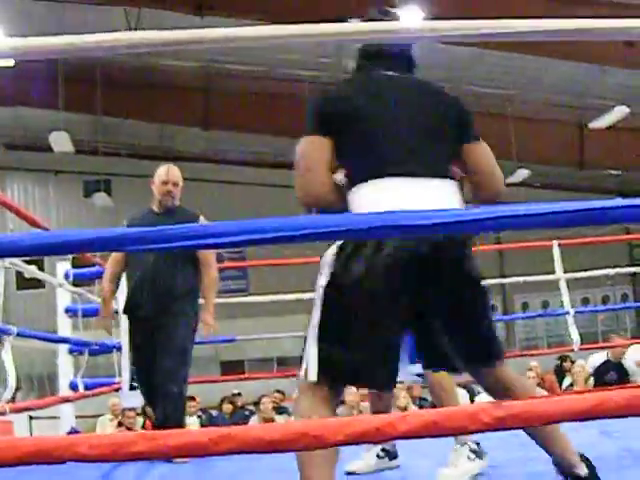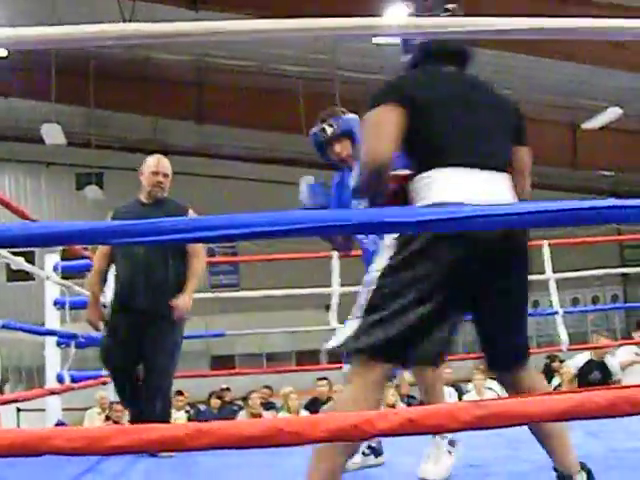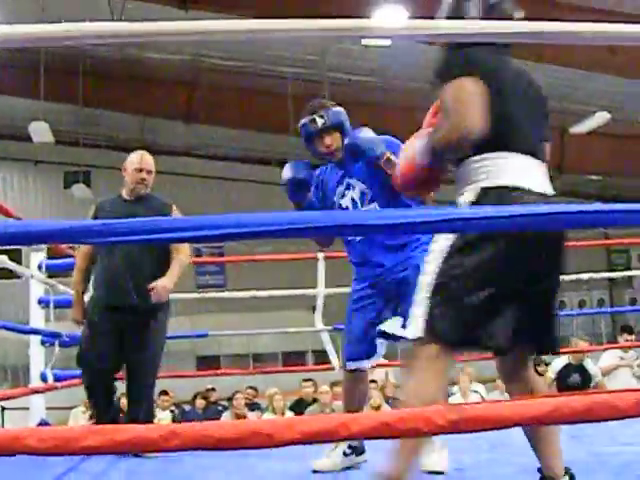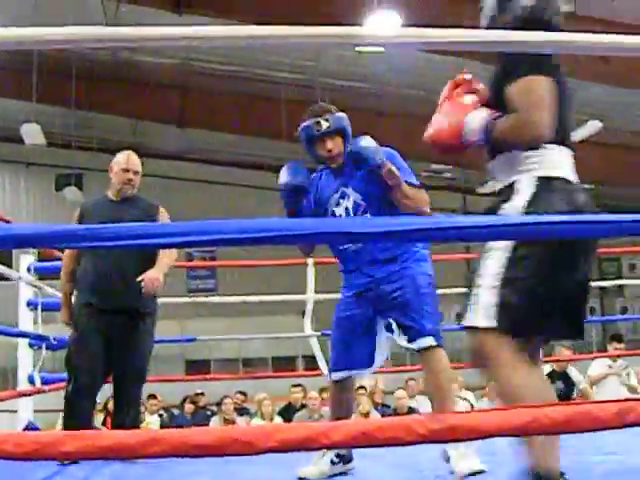
dt=0.1s
person 1, frame 1
left shoulder: (333, 101)
right shoulder: (448, 102)
left elbow: (311, 193)
right elbow: (492, 190)
left hip: (377, 239)
right hip: (448, 237)
left knee: (317, 390)
right knee: (496, 374)
person 1, frame 2
left shoulder: (402, 86)
right shoulder: (501, 102)
left elbow: (375, 157)
right elbow: (521, 189)
left wrist: (381, 187)
right hip: (506, 227)
left knee: (367, 367)
right knee: (516, 372)
person 1, frame 3
left shoulder: (463, 61)
right shoulder: (527, 85)
left elbow: (468, 126)
left wrist: (425, 152)
left hip: (493, 208)
left knee: (431, 353)
right knee: (516, 365)
person 1, frame 4
left shoulder: (523, 55)
right shoulder: (537, 66)
left elbow: (536, 130)
left wrist: (473, 125)
right wrist: (480, 109)
left hip: (536, 204)
right hip: (558, 208)
left knee: (492, 343)
right knee: (518, 352)
person 2, frame 1
left shoulder: (402, 165)
right shoulder: (357, 188)
left elbow: (430, 206)
right elbow: (366, 245)
left hip: (427, 274)
right hip: (395, 281)
left knee: (429, 362)
right knee: (376, 363)
left ankle: (467, 447)
right ankle: (384, 448)
person 2, frame 2
left shoulder: (394, 156)
right shoulder: (340, 185)
right elbow: (343, 245)
left wrist: (391, 179)
right hip: (381, 276)
left ankle: (441, 441)
right ankle: (370, 446)
person 2, frame 3
left shoulder: (381, 147)
right shoulder: (318, 177)
right elbow: (321, 239)
left wrist: (387, 162)
right wrist: (299, 201)
left hip: (410, 257)
right hip: (367, 272)
left knee: (416, 334)
right knee: (355, 363)
right ankle: (353, 445)
person 2, frame 4
left shoulder: (383, 158)
right shoulder: (315, 185)
left elbow: (422, 209)
right elbow: (306, 248)
left wrist: (388, 174)
right wrist: (293, 208)
left hip: (406, 270)
right hip: (359, 285)
left knee: (427, 343)
right knee: (343, 372)
left ankle: (455, 444)
person 3, frame 1
left shoulder: (194, 222)
right shoulder: (134, 223)
left elbow: (209, 266)
right elbow: (116, 263)
left wrist: (208, 308)
right wrist: (106, 301)
left hip: (178, 313)
right hip: (140, 312)
left knee: (170, 378)
right knee: (144, 375)
right ankle: (167, 428)
person 3, frame 2
left shoulder: (183, 214)
right shoulder: (120, 214)
left elbow: (198, 256)
right elbow: (102, 258)
left wrist: (188, 293)
right wrist: (94, 301)
left hip: (165, 308)
right hip: (125, 306)
left knee: (159, 374)
right knee: (117, 364)
right ankle: (141, 416)
person 3, frame 3
left shoulder: (166, 211)
right shoulder: (101, 209)
left elbow: (182, 250)
right elbow: (84, 257)
left wrist: (170, 277)
right wrist: (78, 300)
left hip: (149, 306)
right hip: (105, 304)
left knee: (142, 375)
right knee: (94, 365)
right ankle: (106, 423)
person 3, frame 4
left shoulder: (153, 211)
right shoulder: (87, 210)
left elbow: (168, 248)
right elbow: (70, 259)
left wrist: (158, 270)
right wrist: (66, 303)
left hip: (136, 308)
right hip: (91, 306)
left knee: (130, 378)
right knee: (82, 373)
